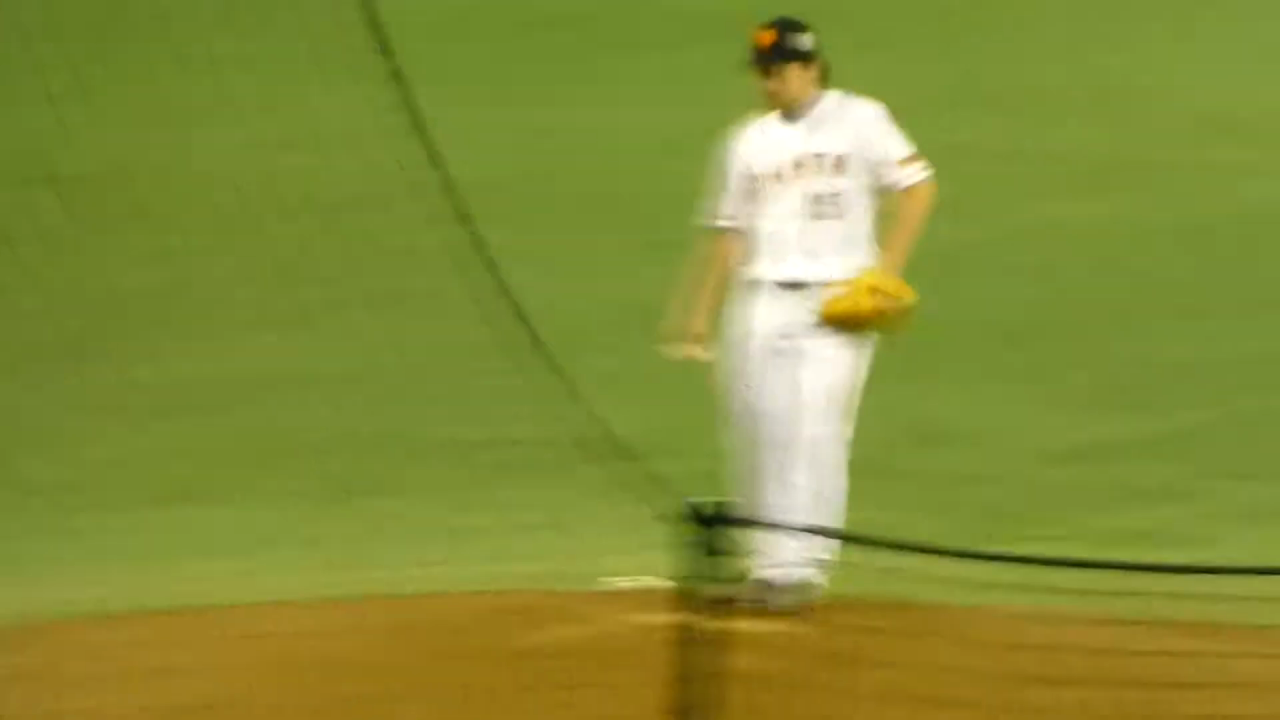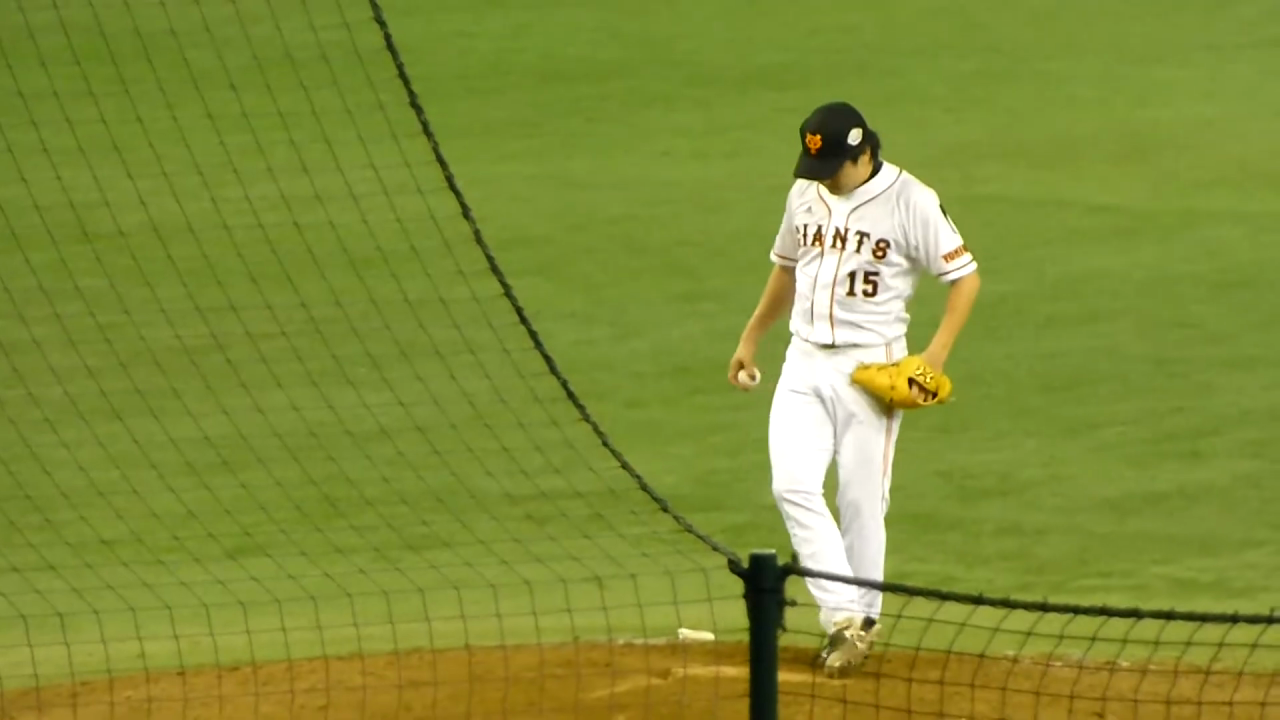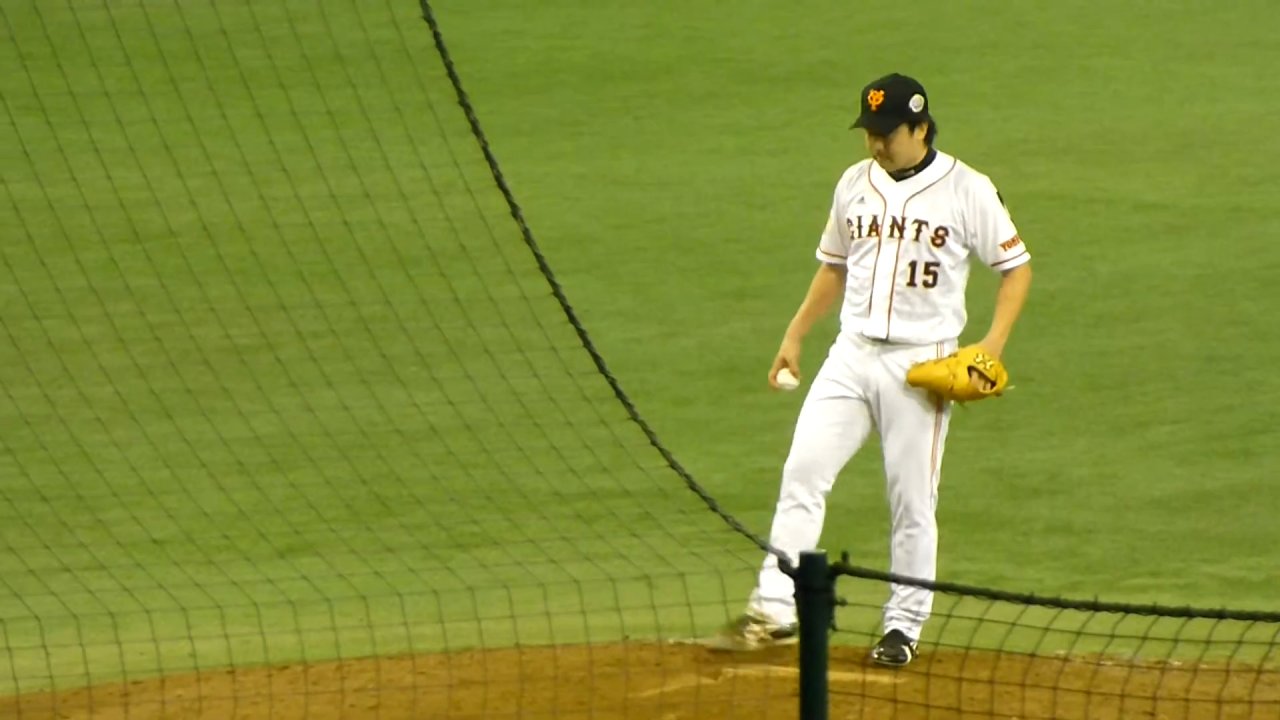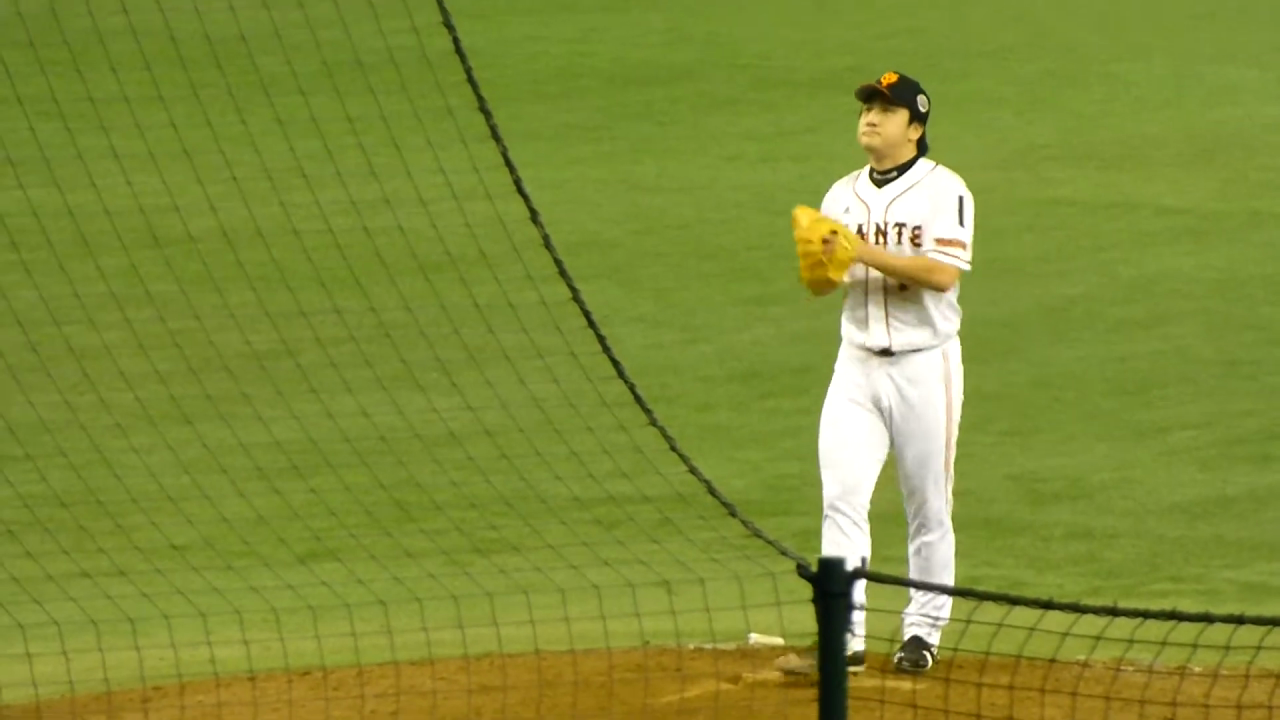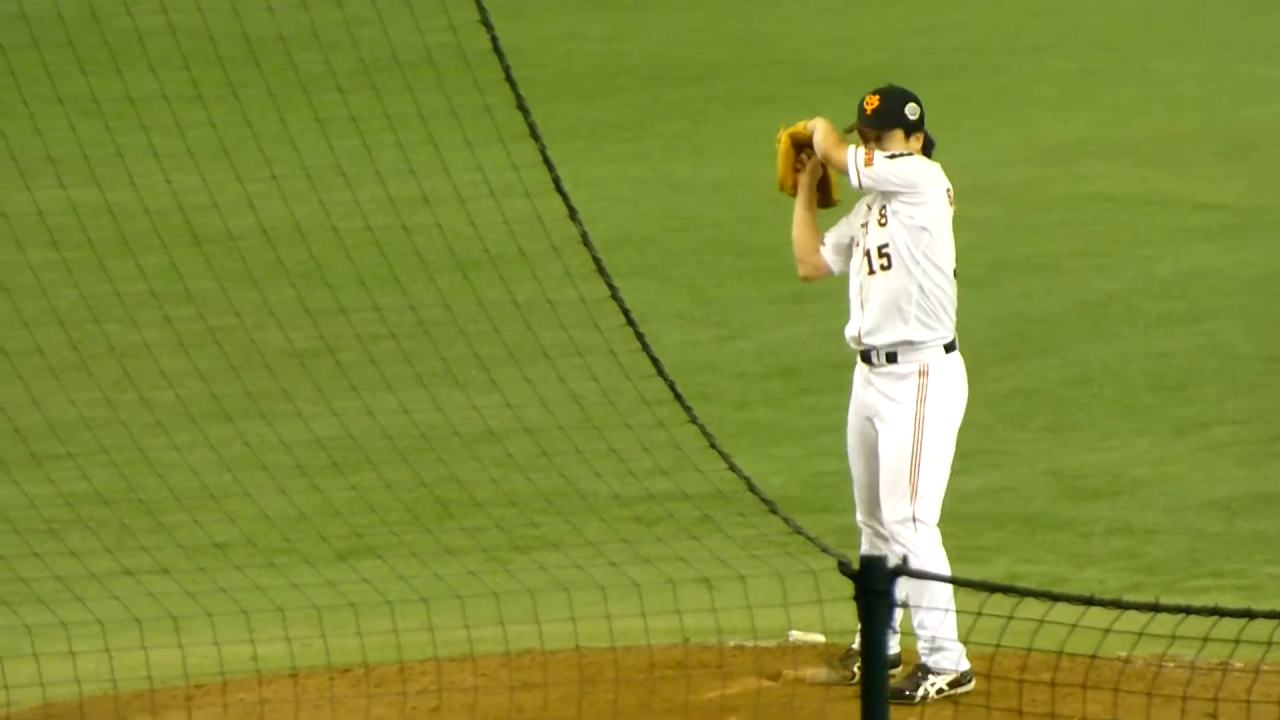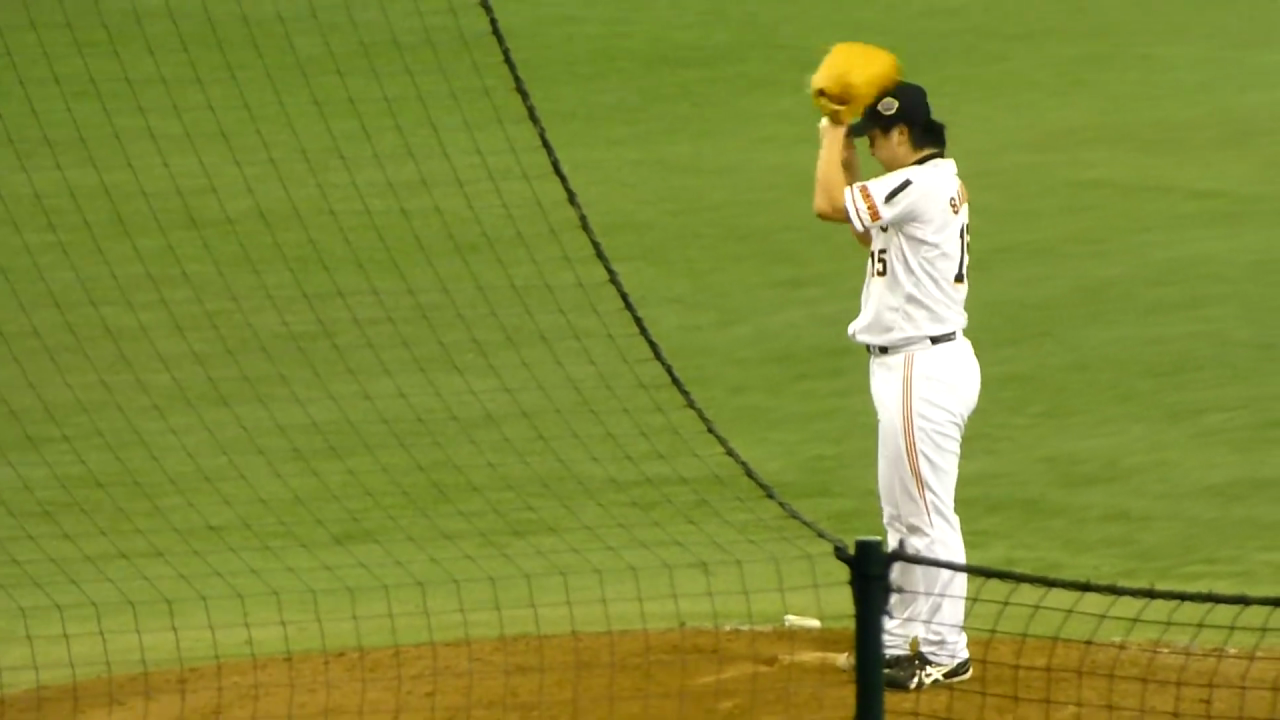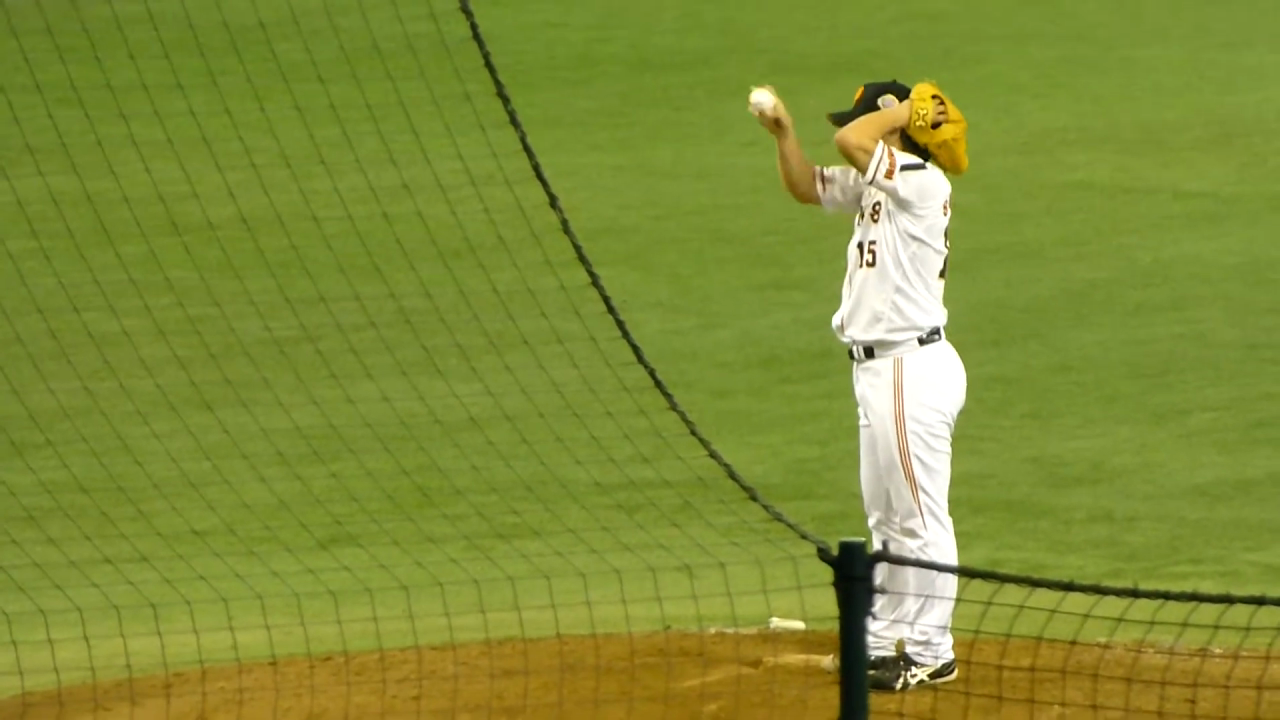
dt=0.7s
person 1, frame 1
left shoulder: (859, 120)
right shoulder: (750, 141)
left elbow: (918, 187)
right elbow: (731, 232)
left wrist: (888, 270)
right wrist: (698, 311)
right hip: (767, 304)
left knee: (816, 440)
right knee: (764, 441)
left ankle: (803, 565)
right ankle: (773, 560)
person 1, frame 2
left shoulder: (912, 200)
right shoulder: (804, 192)
left elbow: (964, 276)
left wrist: (936, 354)
right wrist: (751, 337)
left hip: (871, 368)
right hip: (804, 360)
left knee: (862, 503)
right knee: (793, 487)
left ankle: (858, 623)
right ankle: (839, 618)
person 1, frame 3
left shoulder: (968, 190)
right shoulder: (854, 182)
left elbow: (1015, 267)
left wrist: (995, 339)
right wrist: (794, 334)
left hip: (922, 364)
right hip: (851, 355)
left knee: (912, 501)
right knee: (803, 474)
left ankle: (904, 624)
right ankle: (773, 611)
person 1, frame 4
left shoulder: (944, 189)
right shoulder: (844, 192)
left elbow: (944, 276)
left wrist: (864, 250)
left hip: (927, 368)
right hip: (858, 367)
left knee: (927, 510)
right knee: (842, 500)
left ankle: (925, 630)
right ankle: (843, 637)
person 1, frame 5
left shoulder: (923, 178)
right shoulder: (869, 205)
left elbow: (832, 150)
right elbow: (810, 264)
left wrist: (817, 127)
right wrist: (805, 187)
left hip: (923, 378)
right hip: (870, 375)
left knee: (906, 520)
right knee: (874, 523)
left ankle: (945, 661)
right ankle: (878, 644)
person 1, frame 6
left shoulder: (921, 185)
right shoulder: (923, 183)
left elbow: (826, 206)
right elbow: (866, 228)
left wrist: (833, 131)
right wrist: (844, 147)
left hip: (924, 370)
right hip: (910, 368)
left knee: (928, 516)
right knee: (903, 516)
left ankle: (947, 651)
right ankle: (900, 640)
person 1, frame 7
left shoulder: (923, 181)
right shoulder: (872, 182)
left elbow: (849, 139)
right elbow: (805, 187)
left wrist: (910, 110)
right wrist: (782, 132)
left hip: (911, 370)
right hip: (878, 369)
left knee: (919, 519)
right knee: (886, 518)
left ankle: (931, 653)
right ankle: (883, 640)
